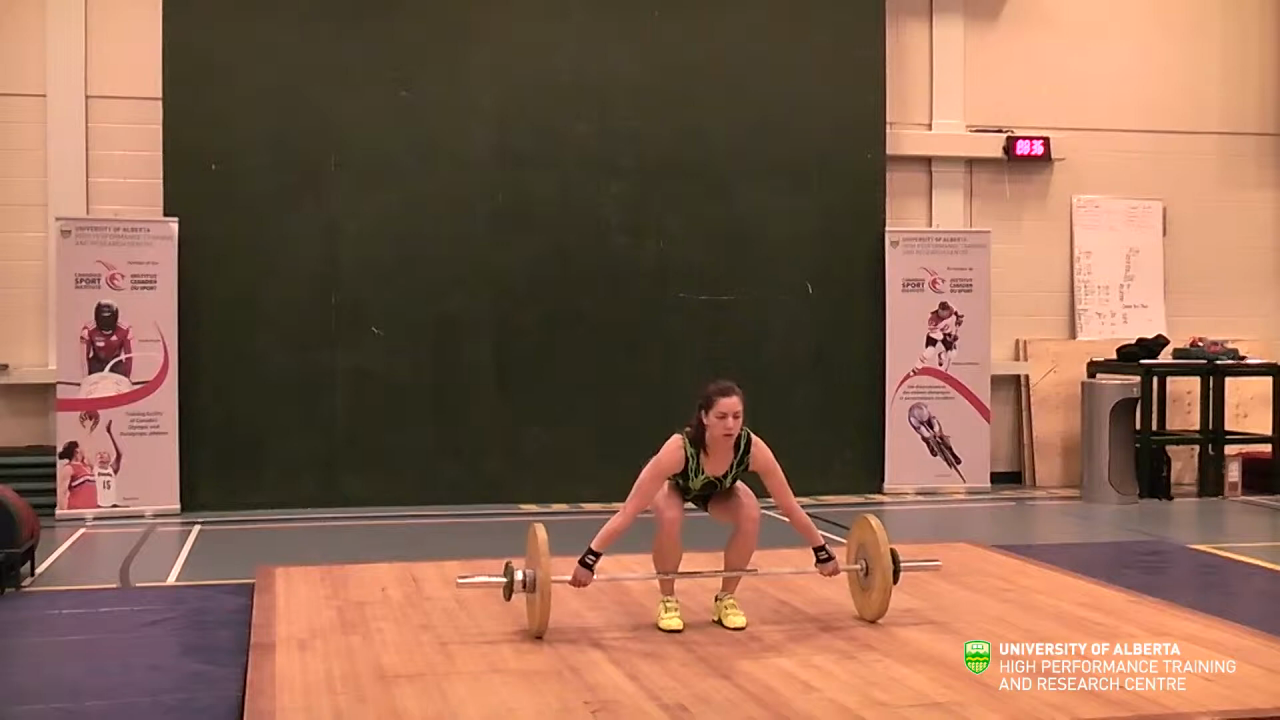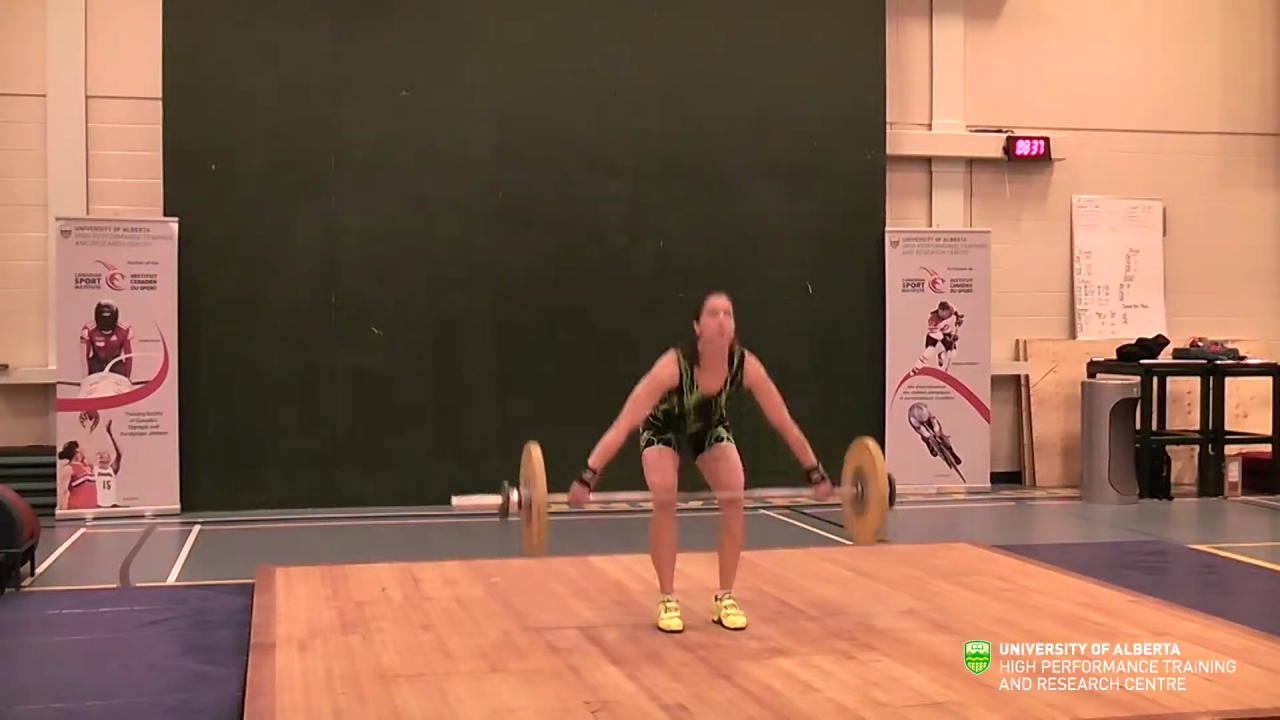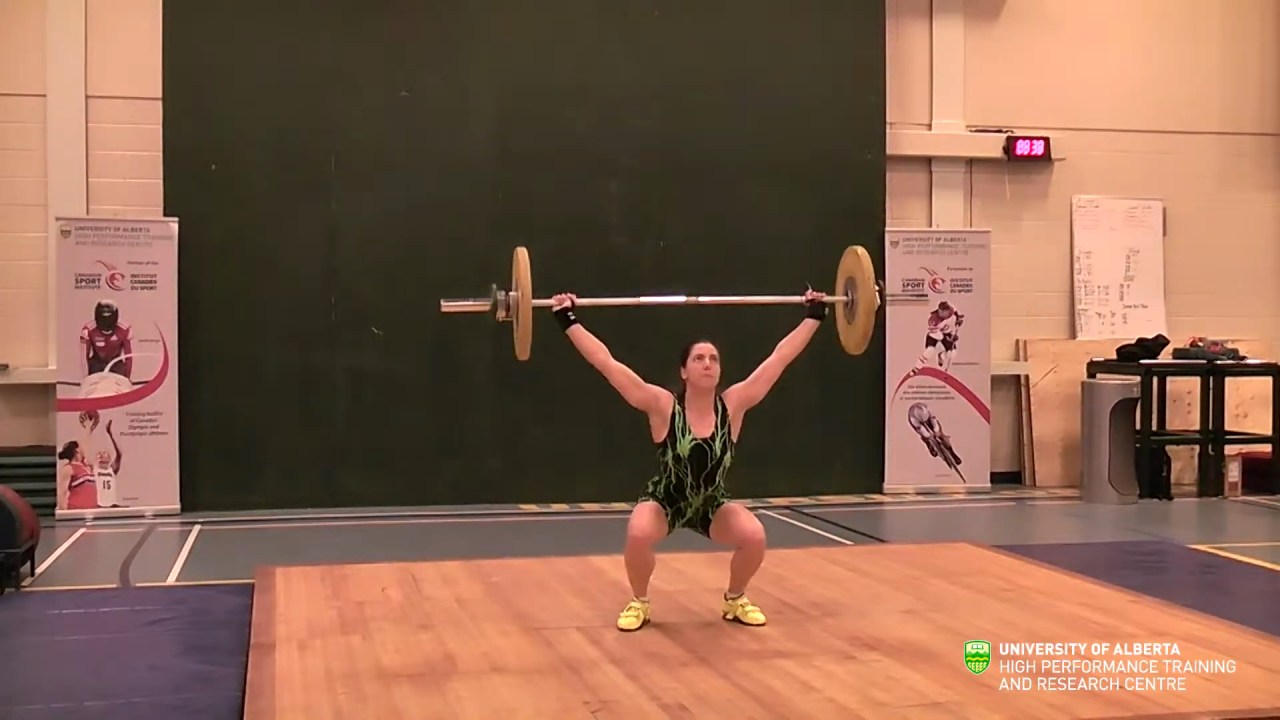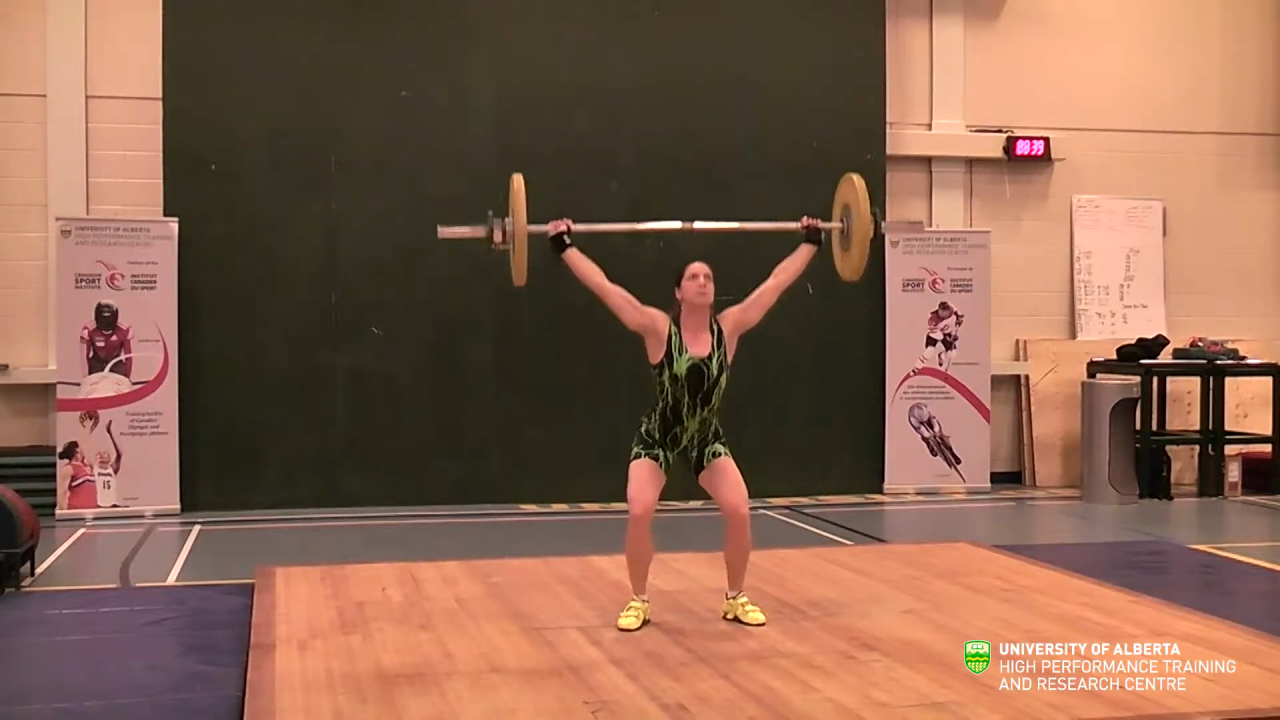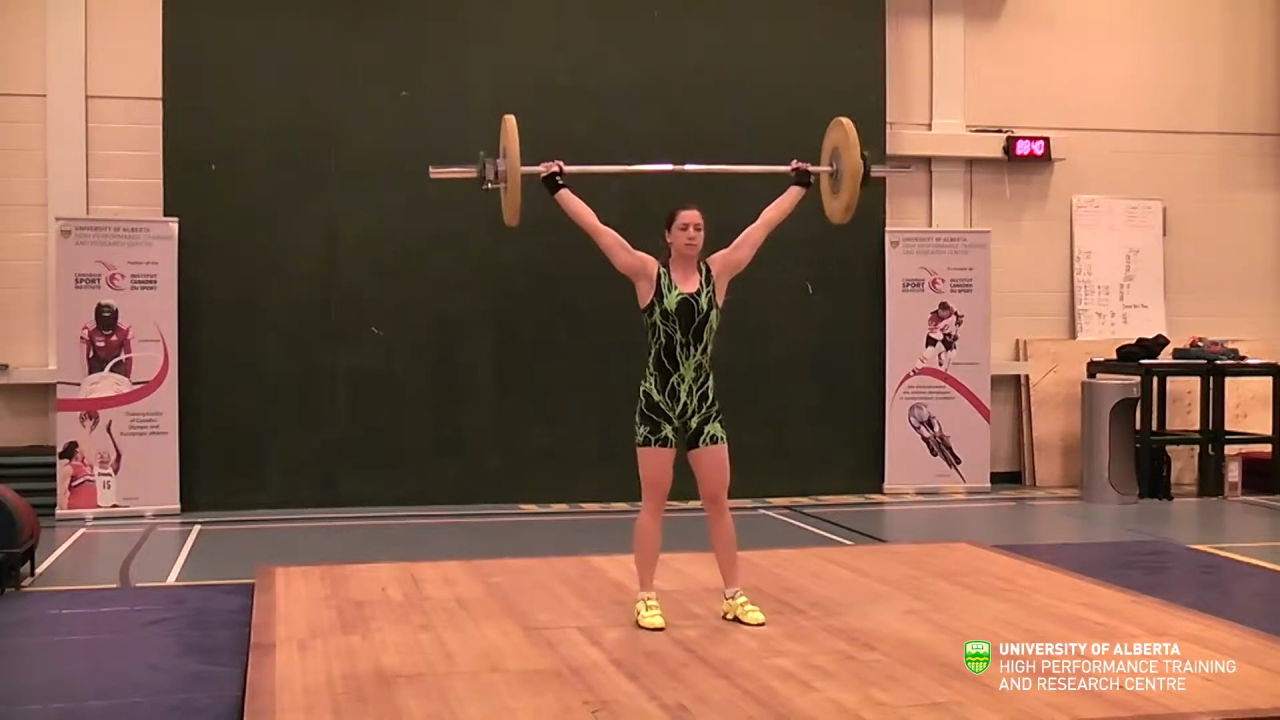
dt=1s
person 1, frame 1
left shoulder: (754, 449)
right shoulder: (679, 449)
left elbow: (791, 508)
right elbow: (628, 511)
left wrist: (824, 554)
right wrist: (587, 561)
left hip: (718, 488)
right hip: (673, 483)
left knee: (750, 516)
right knee: (670, 518)
left ankle: (726, 598)
right ankle: (668, 600)
person 1, frame 2
left shoulder: (745, 365)
right shoulder: (673, 365)
left elbow: (785, 424)
right elbow: (623, 424)
left wrist: (817, 474)
right wrist: (586, 476)
left hip: (709, 428)
right hip: (664, 427)
left knee: (734, 499)
right knee: (666, 501)
left ankle: (725, 598)
right ankle: (667, 601)
person 1, frame 3
left shoulder: (733, 405)
right shoulder: (663, 407)
left elbow: (780, 356)
right elbow: (607, 362)
left wrist: (813, 316)
right wrist: (569, 320)
left hip: (712, 505)
right hip: (664, 501)
left knee: (754, 537)
right knee: (638, 534)
left ankle: (735, 599)
right ankle: (639, 602)
person 1, frame 4
left shoulder: (728, 327)
right shoulder: (659, 329)
left elbow: (776, 283)
right elbow: (604, 287)
left wrist: (810, 243)
right wrist: (564, 246)
left hip: (706, 438)
right hip: (657, 438)
left knee: (739, 511)
right knee: (640, 512)
left ankle: (736, 598)
right ankle: (638, 602)
person 1, frame 5
left shoulder: (718, 272)
right shoulder: (648, 273)
left elbow: (764, 224)
right elbow: (596, 228)
left wrist: (800, 184)
right wrist: (557, 186)
left hip: (703, 400)
right hip: (658, 400)
left knee: (718, 501)
right knee: (654, 502)
left ankle: (734, 596)
right ankle: (646, 599)
